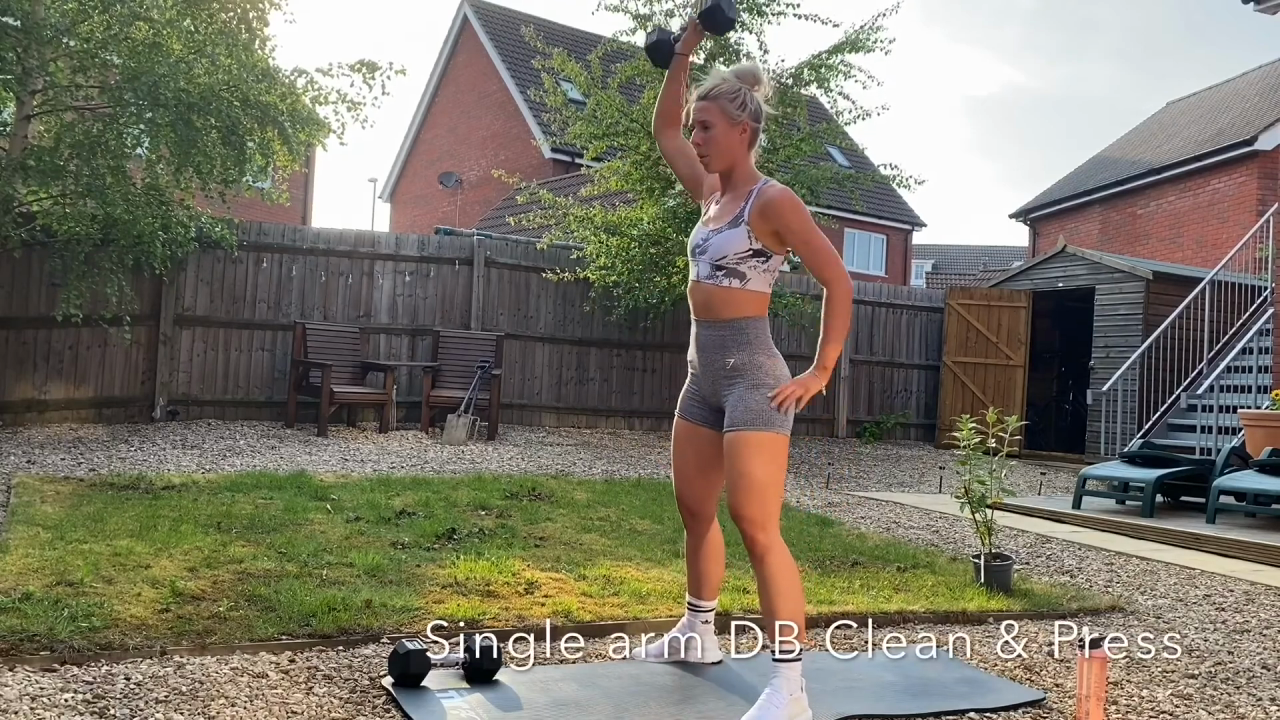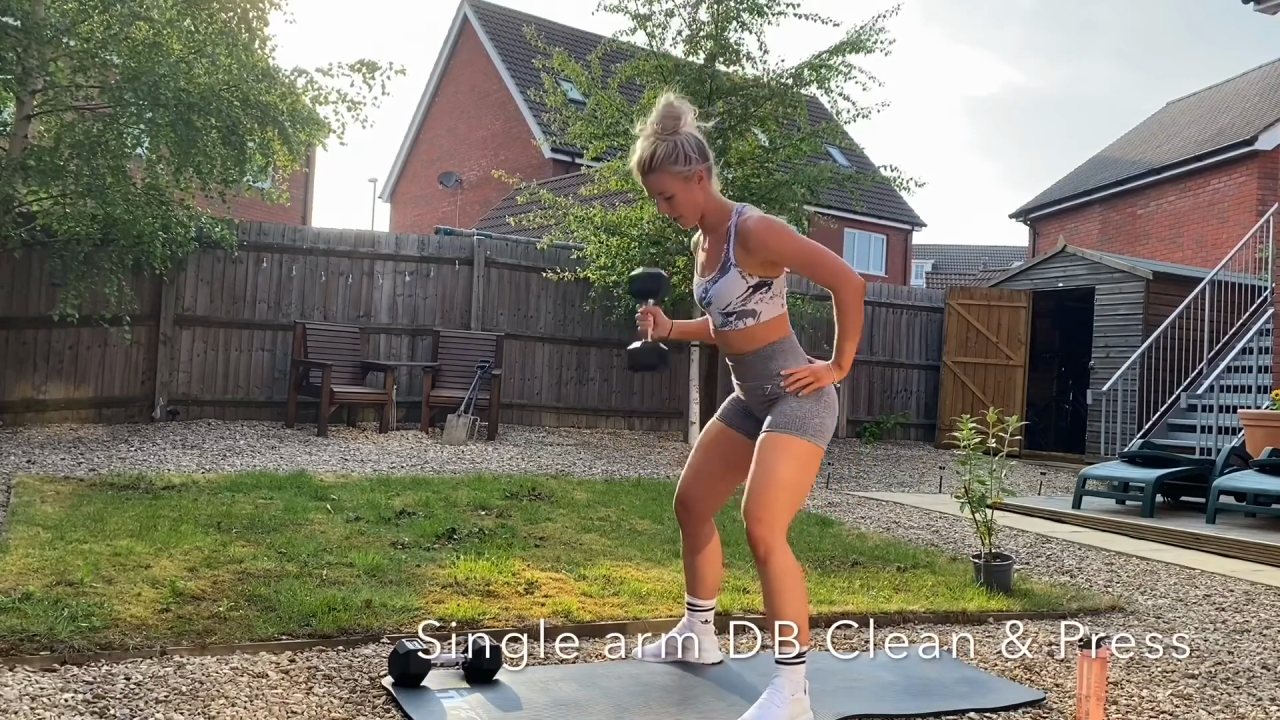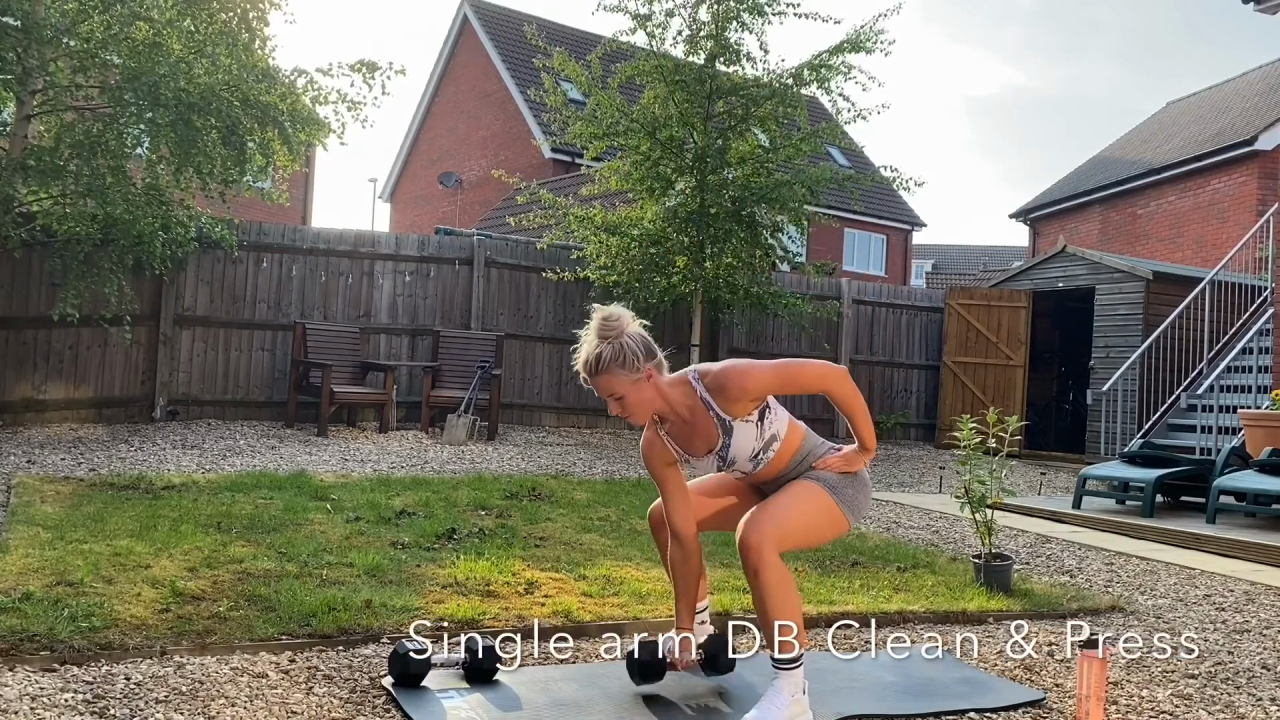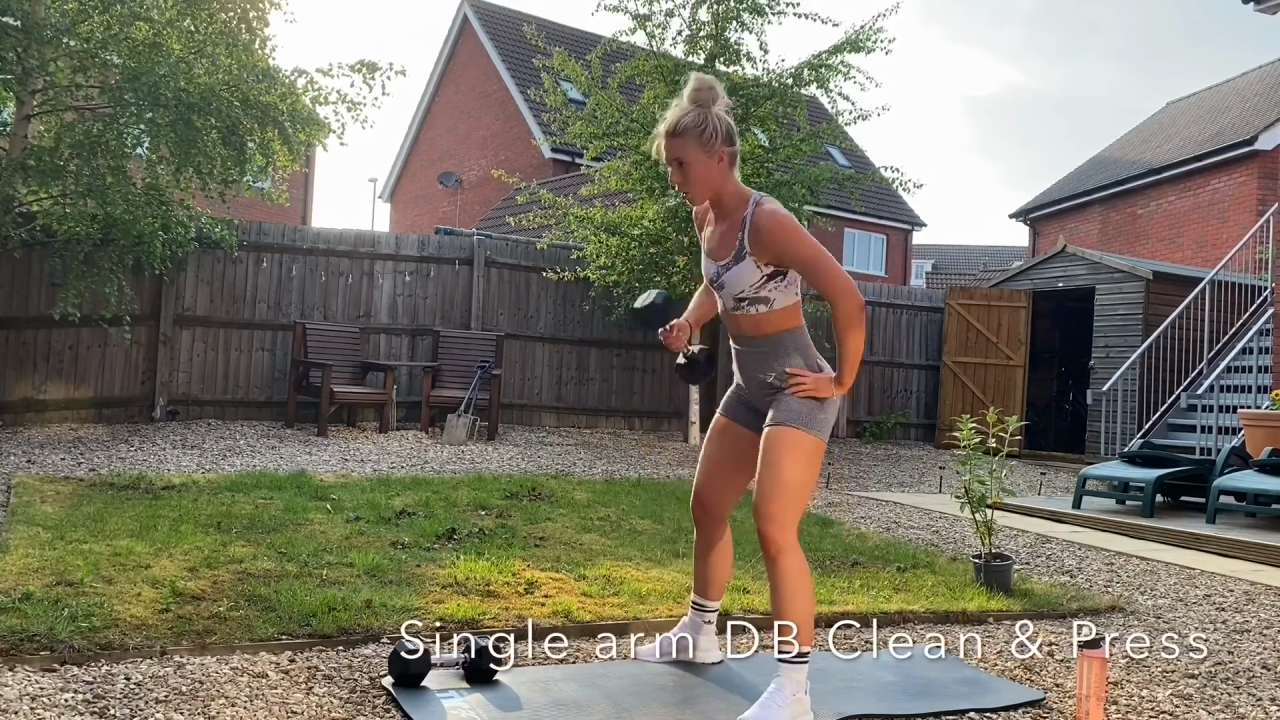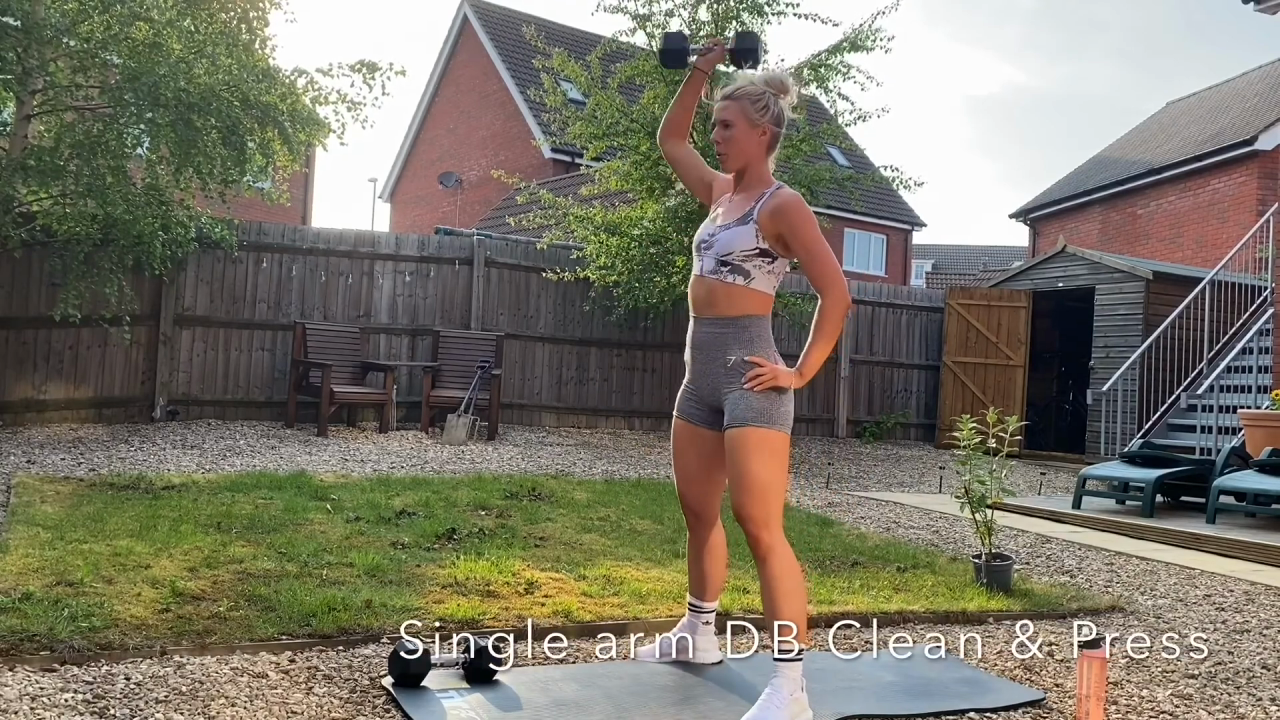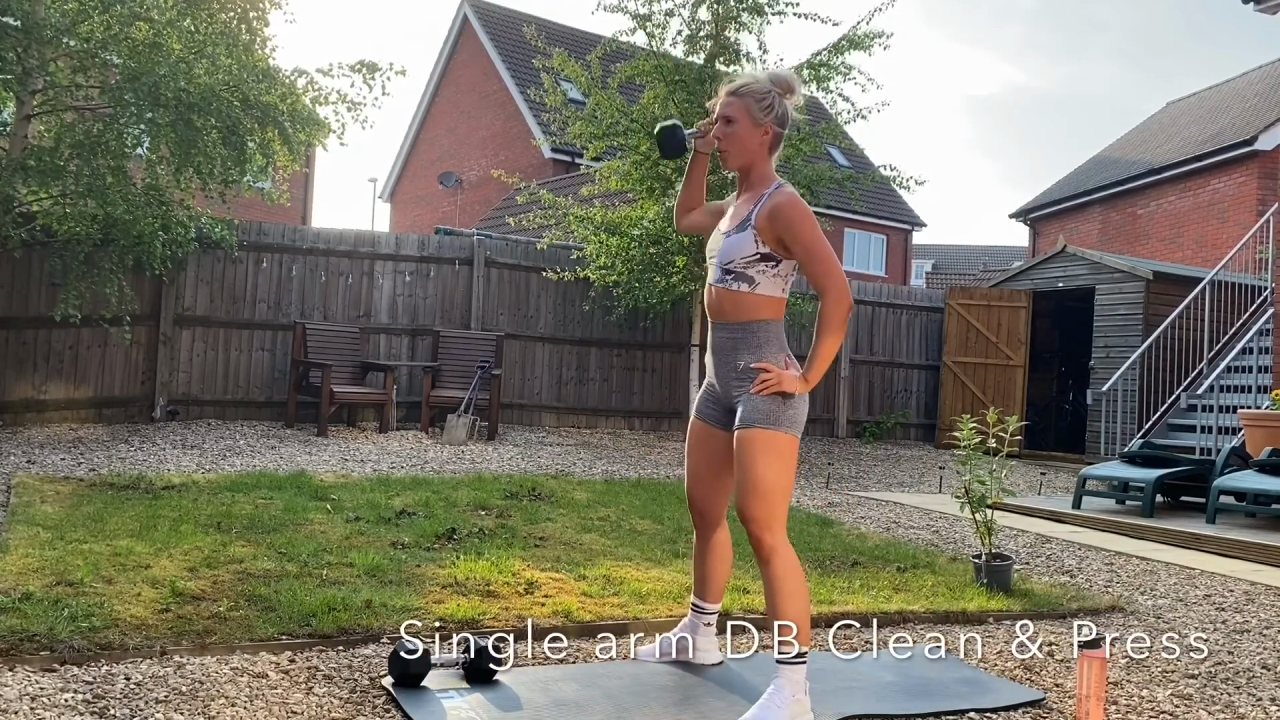
dt=0.5s
person 1, frame 1
left shoulder: (772, 202)
right shoulder: (713, 191)
left elbow: (838, 283)
right elbow: (666, 130)
left wrist: (821, 369)
right wrist: (683, 56)
left hip: (754, 375)
right hip: (705, 373)
left knee: (755, 527)
right knee: (694, 508)
right ankle: (699, 633)
person 1, frame 2
left shoulder: (754, 229)
right shoulder: (703, 241)
left elbow: (849, 283)
left wrist: (838, 366)
right wrist: (668, 328)
left hip: (795, 396)
right hip: (748, 396)
left knee: (762, 529)
right knee: (691, 504)
right ankle: (698, 635)
person 1, frame 3
left shoulder: (724, 382)
right shoulder: (656, 444)
left elbow: (834, 375)
right elbow: (683, 537)
left wrist: (867, 450)
right wrist: (683, 633)
left hip: (832, 479)
right hip: (770, 484)
left knee: (756, 538)
right knee: (662, 518)
right ankle: (699, 632)
person 1, frame 4
left shoulder: (767, 220)
right shoulder: (705, 218)
left elbow: (847, 297)
left wrist: (842, 382)
right wrist: (687, 324)
left hip: (800, 387)
right hip: (748, 386)
left knee: (774, 532)
right knee: (707, 507)
right ankle: (700, 635)
person 1, frame 5
left shoulder: (783, 205)
right shoulder: (723, 193)
left elbow: (837, 294)
right elbow: (671, 140)
left wrist: (801, 374)
right wrist: (696, 72)
left hip: (749, 375)
right hip: (699, 373)
left knee: (759, 528)
right knee: (698, 513)
right ankle: (698, 634)
person 1, frame 6
left shoulder: (782, 204)
right shoulder: (737, 200)
left elbow: (838, 296)
right elbow: (684, 218)
left wrist: (808, 377)
right wrist: (696, 156)
left hip: (764, 383)
right hip: (720, 378)
left knee: (764, 528)
right knee: (704, 511)
right ankle: (699, 634)
